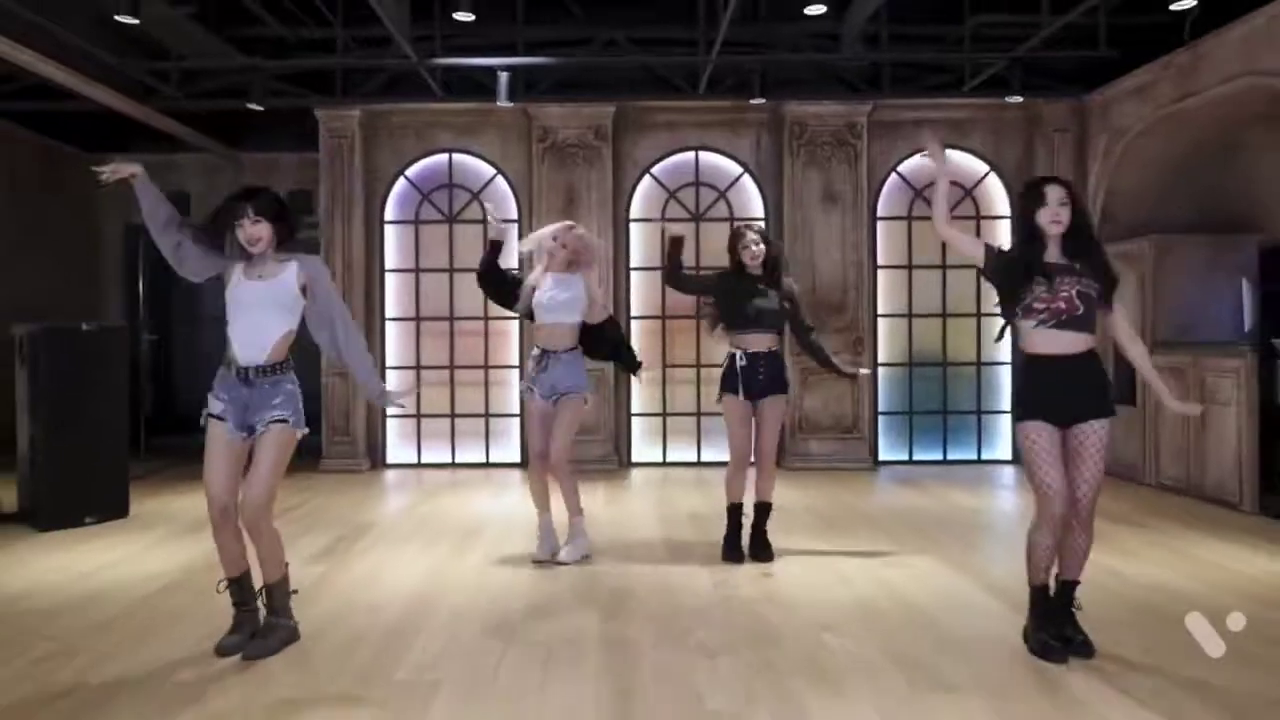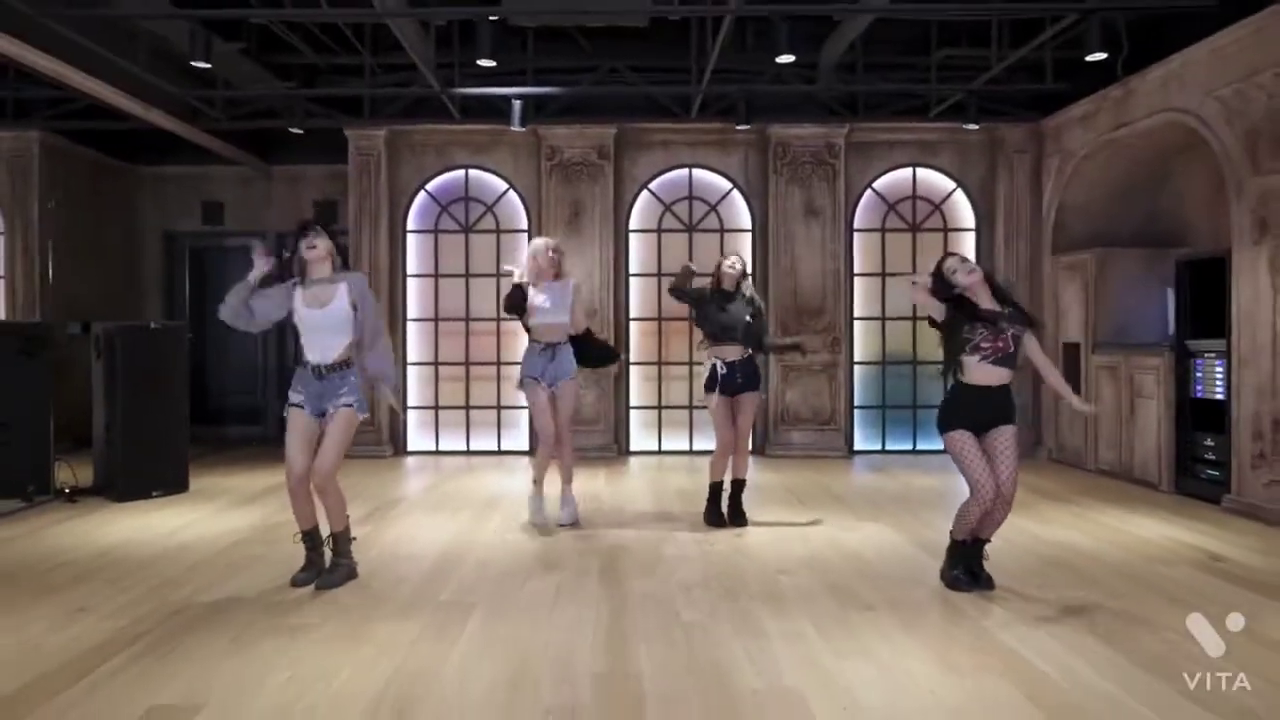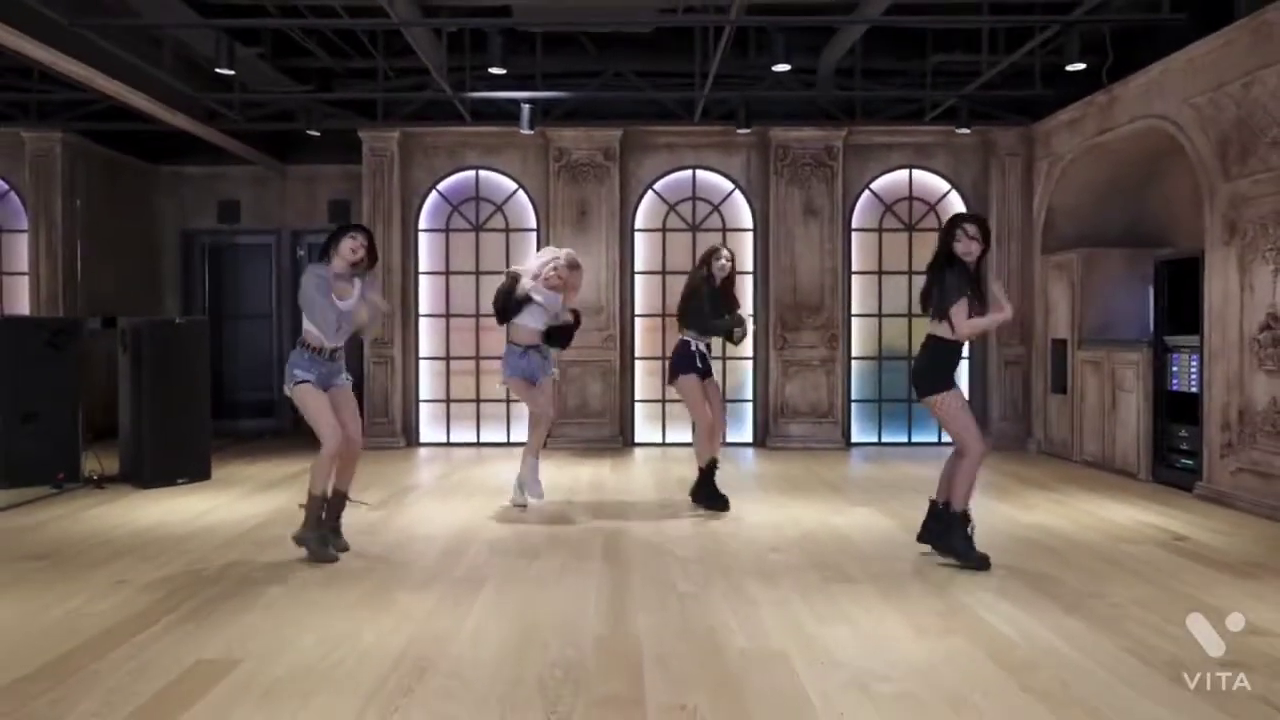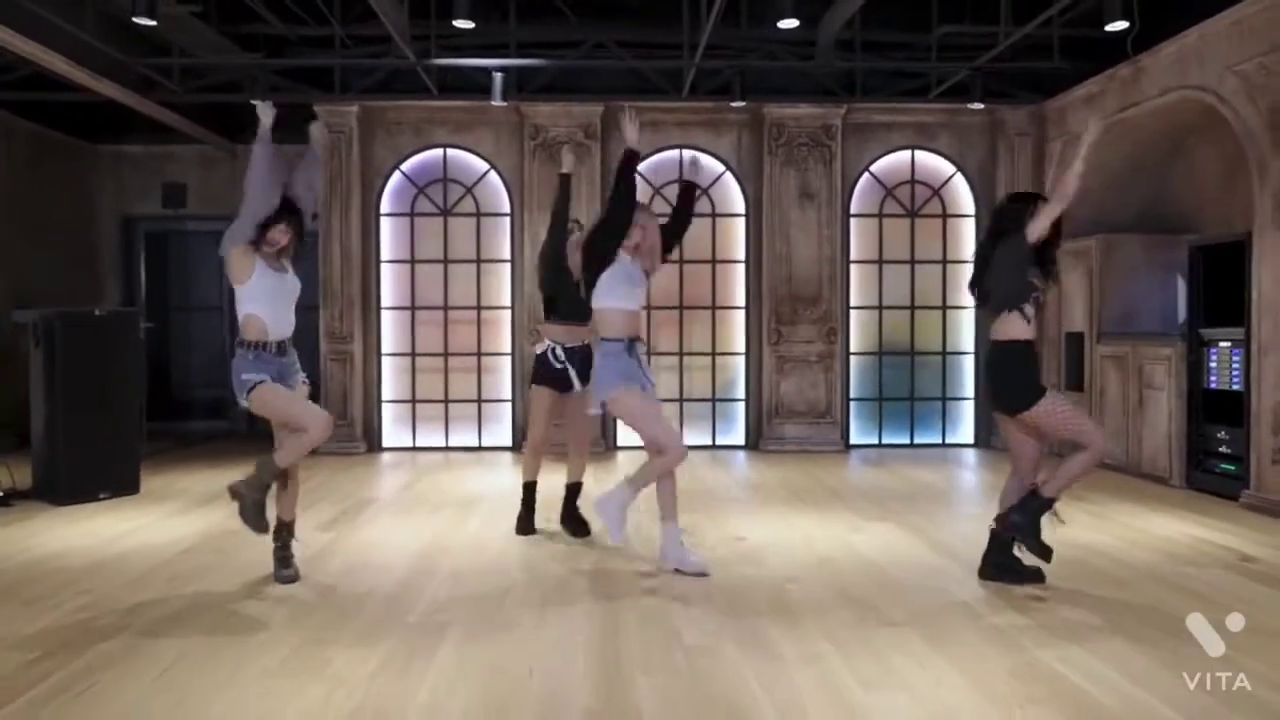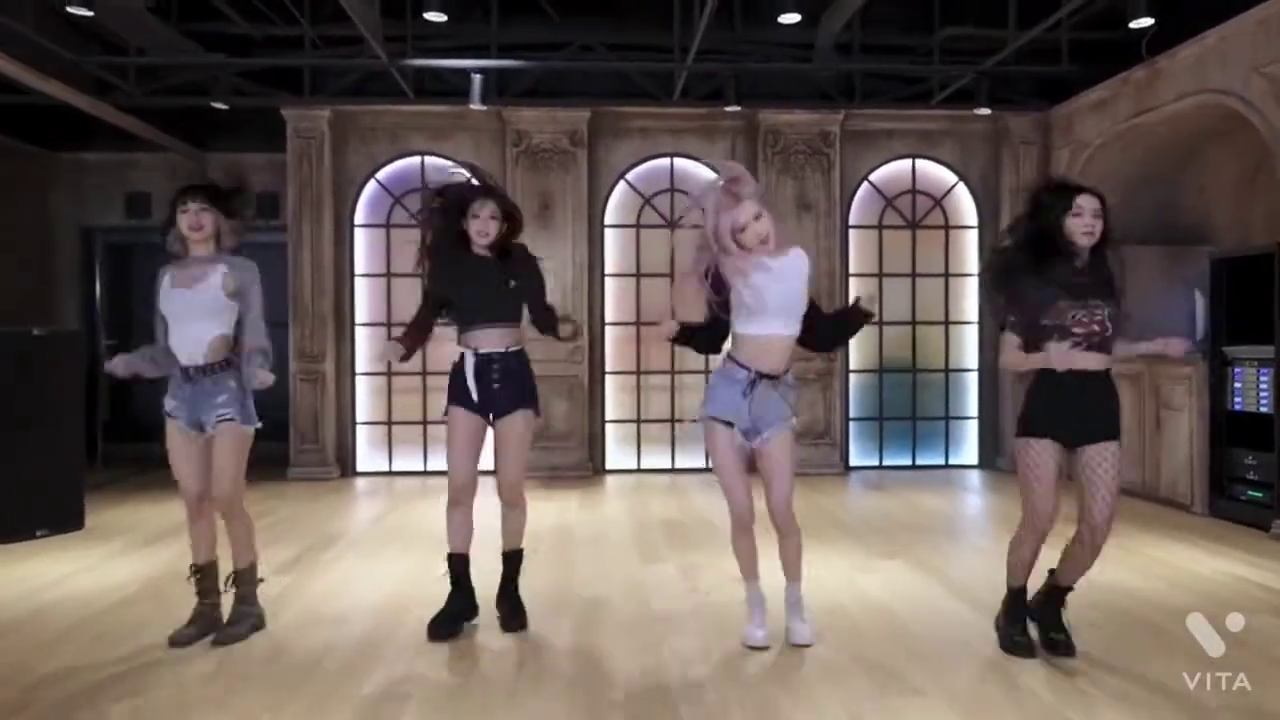
dt=1s
person 1, frame 1
left shoulder: (1091, 269)
right shoulder: (1010, 265)
left elbow: (1124, 334)
right elbow: (944, 227)
left wrist: (1165, 394)
right wrist: (942, 173)
left hip: (1087, 388)
right hip: (1036, 390)
left knee: (1084, 510)
right knee: (1054, 507)
left ankle: (1064, 610)
right ankle: (1039, 614)
person 1, frame 2
left shoulder: (1014, 315)
right shoulder: (958, 314)
left elbow: (1041, 360)
right elbow: (918, 294)
left wrist: (1074, 398)
right wrist: (926, 283)
left hip: (1000, 410)
right hip: (961, 411)
left knee: (1006, 493)
right knee: (985, 492)
left ankle: (973, 557)
right ankle: (955, 559)
person 1, frame 3
left shoulder: (967, 277)
right shoulder: (953, 275)
left elbow: (972, 326)
right elbow: (963, 328)
left wrist: (998, 310)
right wrist: (1003, 315)
left hip: (939, 370)
right hip: (935, 370)
left knee: (966, 445)
right knee: (975, 447)
left ankle: (937, 522)
person 1, frame 4
left shoulder: (1008, 259)
right shoulder: (1013, 248)
right elbow: (1059, 202)
right wrist: (1083, 149)
left hip: (1003, 366)
right hip: (1014, 368)
left knee: (1028, 461)
right knee: (1094, 442)
left ankle: (998, 555)
right ankle: (1028, 513)
person 1, frame 5
left shoulder: (1103, 280)
right shoulder: (1030, 281)
right elbow: (1008, 357)
left wrist: (1152, 346)
right wrist: (1048, 359)
left hip: (1099, 406)
right hip: (1047, 405)
left knee: (1097, 525)
right knee: (1038, 521)
left ankle: (1050, 604)
right ankle: (1015, 608)
person 2, frame 1
left shoulder: (306, 268)
right shoulder: (232, 268)
left elbow: (340, 327)
right elbow: (175, 239)
left wrist: (374, 387)
right wrist: (142, 179)
left hip: (276, 394)
right hip: (229, 393)
left knee: (253, 511)
right knee: (220, 510)
left ankle: (280, 618)
right ankle: (244, 614)
person 2, frame 2
left shoulder: (354, 283)
right shoulder: (290, 292)
left elbow: (376, 337)
right elbow: (233, 316)
left wrist: (385, 380)
right wrist: (256, 276)
left hip: (344, 385)
right hip: (304, 387)
left knee: (322, 476)
right knee: (296, 476)
left ankle: (344, 558)
right ankle: (314, 556)
person 2, frame 3
left shoulder: (362, 282)
right shoulder: (314, 276)
left elbow: (363, 320)
right elbow: (330, 327)
left wrist: (372, 309)
left hip: (336, 369)
right hip: (306, 367)
left knee: (354, 443)
right knee: (334, 441)
left ankle: (330, 520)
right ankle: (310, 528)
person 2, frame 4
left shoulder: (283, 261)
right shoulder: (242, 256)
left elbow: (304, 198)
right elbow: (257, 196)
left wrist: (315, 146)
right wrist: (265, 130)
left hip: (288, 365)
right hip: (254, 368)
left knee: (296, 453)
right knee: (320, 425)
left ankle: (283, 551)
right ankle: (255, 483)
person 2, frame 5
left shoulder: (239, 271)
right shoulder: (167, 277)
left elbow: (252, 333)
left wrist: (259, 370)
right wrist: (129, 362)
left hip: (224, 391)
right hip: (180, 392)
left knee: (226, 497)
right knee: (194, 501)
left ankle: (247, 604)
right ankle: (207, 606)
person 3, frame 1
left shoulder: (582, 282)
right shoulder: (531, 281)
left elbow: (603, 324)
right elbow: (487, 280)
left wrist: (631, 361)
right wrist: (495, 238)
left hip: (570, 372)
right hip: (538, 371)
left knee: (557, 459)
right knee: (537, 460)
left ankle: (578, 535)
right ankle: (546, 534)
person 3, frame 2
left shoulder: (569, 287)
right shoulder: (526, 288)
left elbow: (579, 328)
right elbow: (512, 308)
right wrist: (521, 278)
left hip: (563, 361)
right hip: (536, 363)
left knee: (563, 435)
right knee: (547, 436)
left ankle: (567, 500)
right ankle: (536, 497)
person 3, frame 3
left shoulder: (559, 299)
right shoulder: (519, 280)
left elbow: (555, 337)
right elbow: (502, 310)
left wrist: (569, 322)
right wrist: (523, 293)
left hip: (541, 361)
right hip: (516, 360)
left knee: (544, 420)
right knee: (543, 411)
left ankle: (524, 480)
right ankle: (529, 472)
person 3, frame 4
left shoulder: (636, 266)
right shoulder: (604, 258)
left elbow: (672, 233)
right elbow: (621, 205)
left wrist: (688, 184)
right wrist: (631, 151)
left hip: (632, 362)
right hip: (612, 367)
left knee: (668, 449)
right knee: (673, 449)
left ankle: (671, 548)
right ankle: (617, 500)
person 3, frame 5
left shoulder: (797, 264)
right shoulder: (728, 274)
left elbow: (817, 332)
right elbow: (710, 336)
left wrist: (854, 315)
right wrist: (678, 331)
left hip: (774, 398)
right hip: (730, 394)
left knee: (783, 513)
right knee: (742, 513)
left ankle: (794, 605)
right ankle: (755, 603)
person 4, frame 1
left shoulder: (782, 288)
right shoulder: (725, 283)
left elbow: (804, 335)
right elbow: (673, 279)
left wrist: (839, 369)
right wrist: (675, 243)
left hip: (772, 372)
right hip: (737, 373)
left knee: (767, 457)
right knee: (739, 457)
left ankle: (759, 532)
right ankle: (733, 533)
person 4, frame 2
left shoulder: (750, 303)
right shoulder: (704, 297)
left elbow: (761, 344)
right elbow: (676, 291)
left wrist: (792, 344)
left hip: (747, 374)
right hip: (718, 376)
left knee: (742, 443)
right knee: (725, 444)
left ankle: (735, 503)
right ankle: (713, 504)
person 4, frame 3
left shoulder: (726, 297)
right shoulder: (697, 287)
left elbow: (731, 333)
right elbow: (703, 325)
left wrist: (738, 328)
left hip: (704, 360)
right hip: (686, 359)
left knee: (718, 422)
right knee: (706, 422)
left ankle: (706, 485)
right ankle: (704, 485)
person 4, frame 4
right shoulder: (552, 271)
right elbow: (556, 227)
right wrist: (565, 175)
left hip: (581, 359)
right hip: (551, 357)
left knee: (581, 438)
right knee: (537, 440)
left ankle: (570, 507)
right ankle: (527, 507)
person 4, frame 5
left shoulder: (520, 262)
right shoulder: (449, 264)
left elbow: (541, 314)
right elbow: (427, 317)
left wrist: (561, 327)
right wrist: (404, 345)
left hip: (513, 374)
right hip: (469, 377)
left knee: (511, 487)
right knee: (459, 485)
left ankle: (509, 588)
right ankle: (461, 594)
